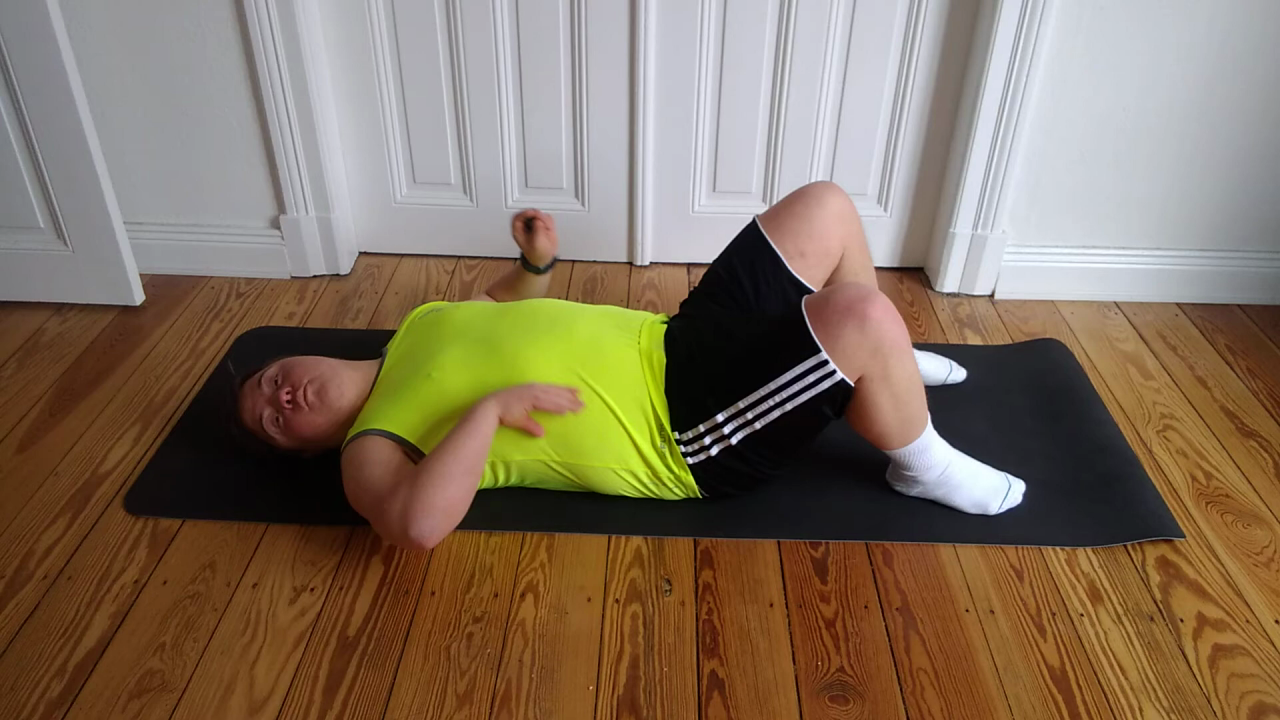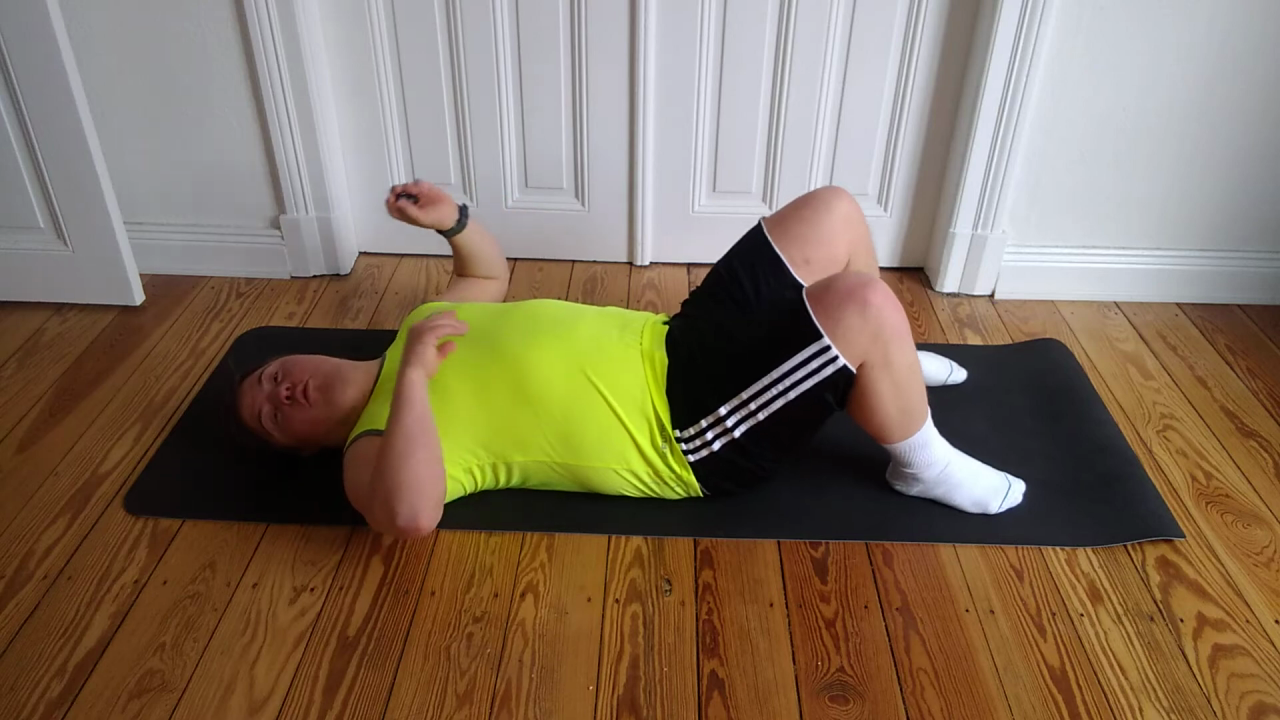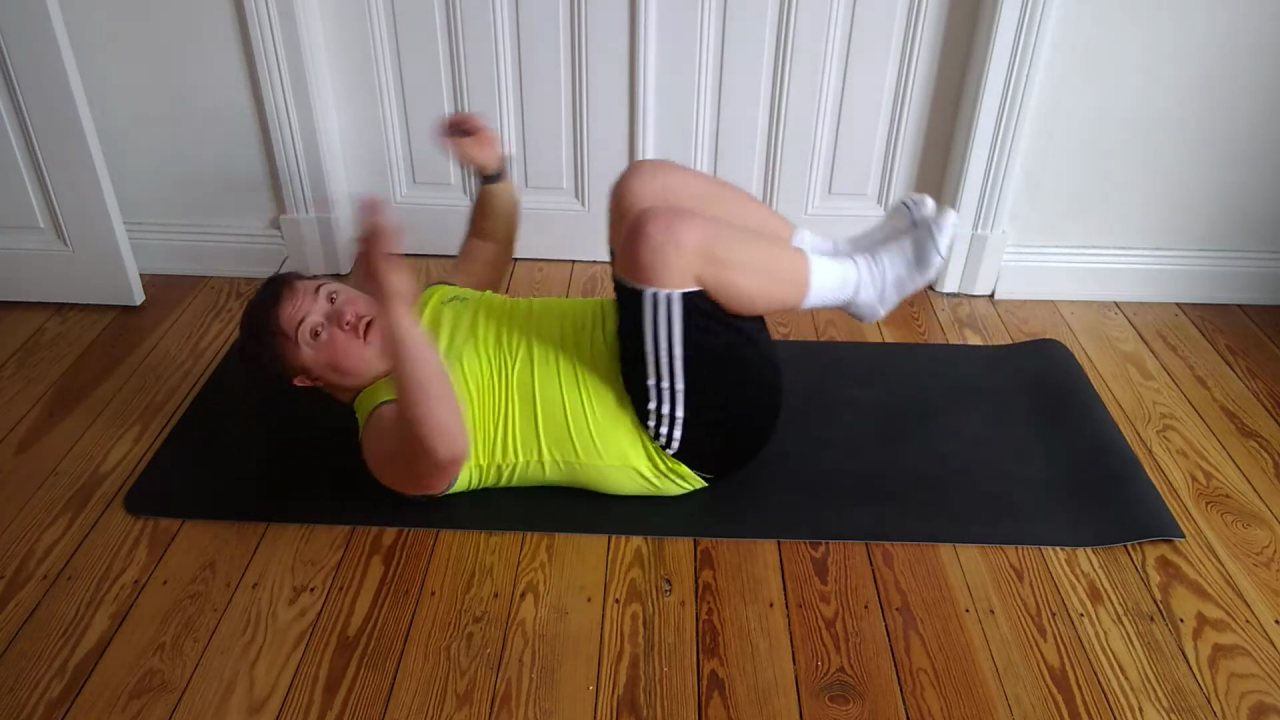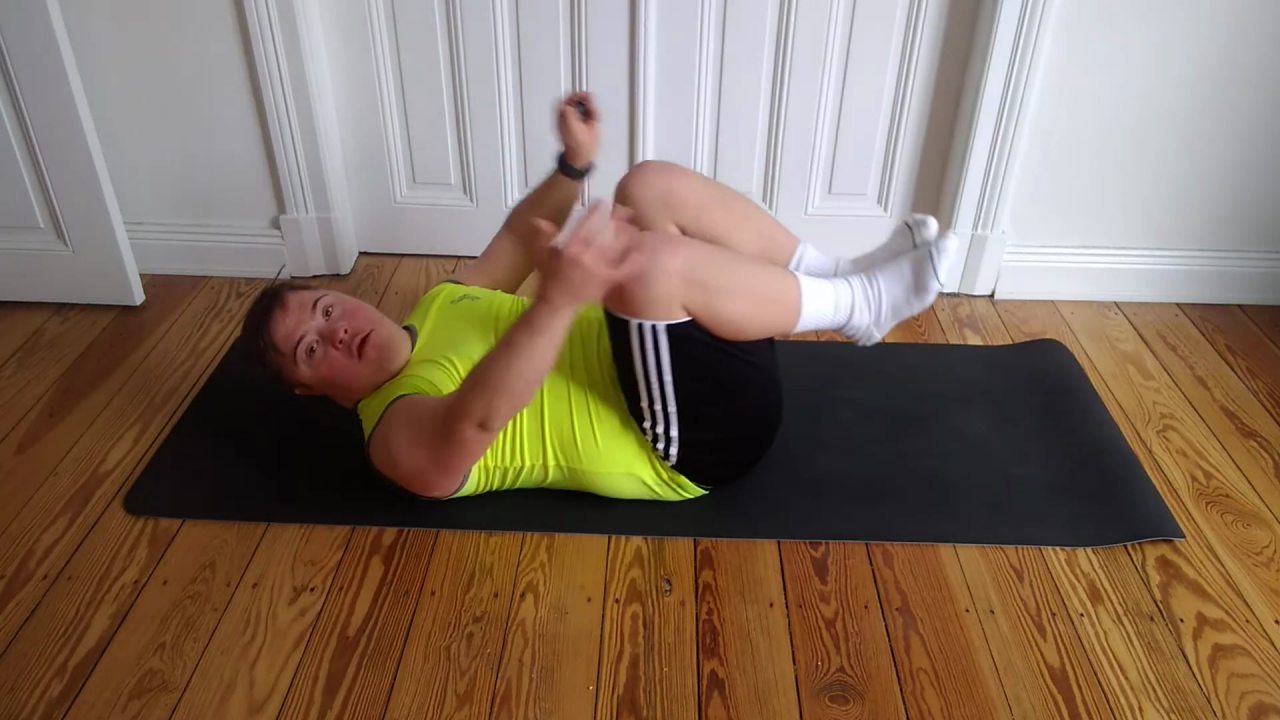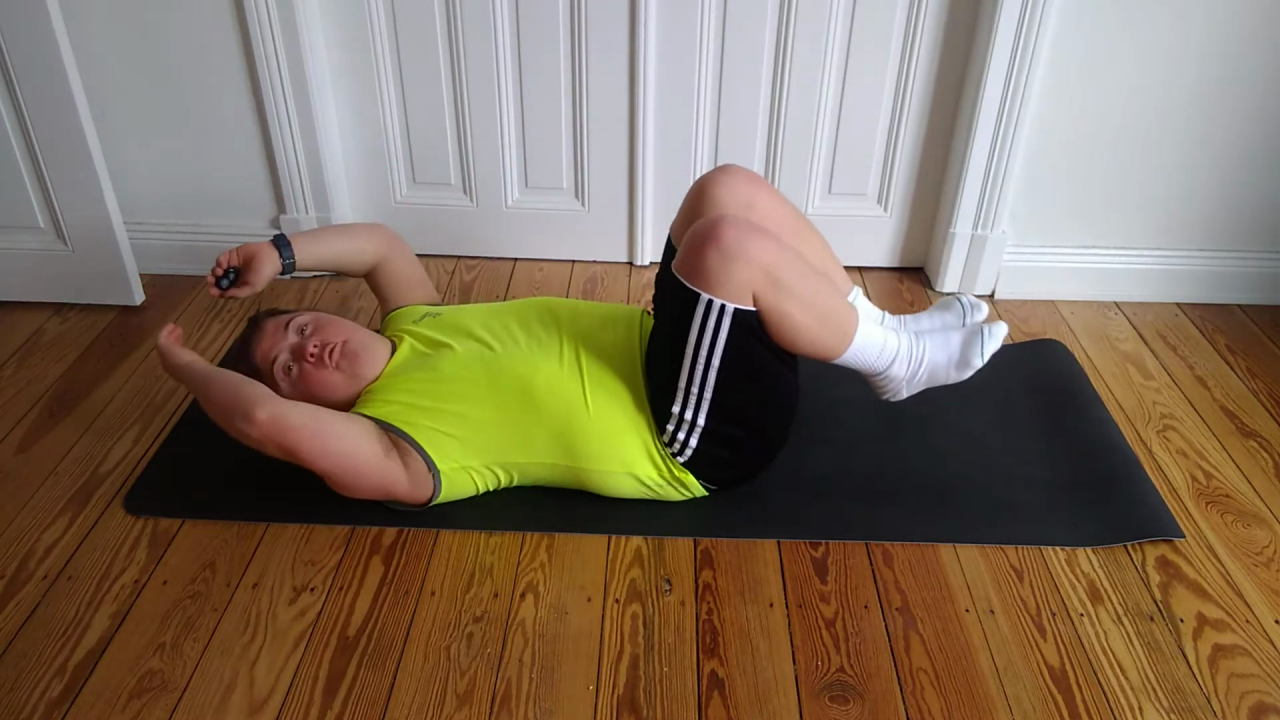
dt=1s
person 1, frame 1
left shoulder: (417, 328)
right shoulder: (370, 451)
left elbow: (506, 302)
right elbow: (419, 525)
left wrist: (537, 259)
right wrist: (491, 409)
left hip: (674, 342)
right hip: (690, 440)
left knee: (824, 207)
right knee: (859, 314)
left ankle: (882, 369)
right ankle: (922, 466)
person 1, frame 2
left shoulder: (420, 323)
right shoulder: (370, 453)
left elbow: (489, 273)
right elbow: (411, 516)
left wrist: (450, 217)
right wrist: (415, 377)
left hip: (674, 345)
right hip: (691, 438)
left knee: (834, 214)
right knee: (862, 302)
left ankle: (881, 368)
right ankle: (923, 466)
person 1, frame 3
left shoulder: (438, 306)
right shoulder: (391, 432)
left elbow: (496, 237)
right elbow: (445, 448)
left wrist: (491, 171)
right wrist: (394, 310)
left hip: (655, 351)
right hip: (693, 437)
left knee: (645, 188)
right knee: (663, 234)
left ankle: (843, 265)
right ankle: (862, 281)
person 1, frame 4
left shoulder: (439, 310)
right shoulder: (401, 439)
left elbow: (521, 235)
right elbow: (484, 413)
left wrist: (573, 163)
right wrist: (565, 290)
right hip: (694, 446)
left knee: (650, 188)
right knee: (644, 262)
left ankle: (838, 281)
right ankle: (857, 309)
person 1, frame 5
left shoulder: (411, 330)
right shoulder: (377, 451)
left elbow: (379, 242)
right elbow: (265, 420)
left wrist: (279, 252)
right wrist: (181, 364)
left hip: (657, 351)
right hip: (690, 438)
left knee: (729, 189)
right knee: (731, 242)
left ankle: (881, 336)
right ankle: (899, 358)
